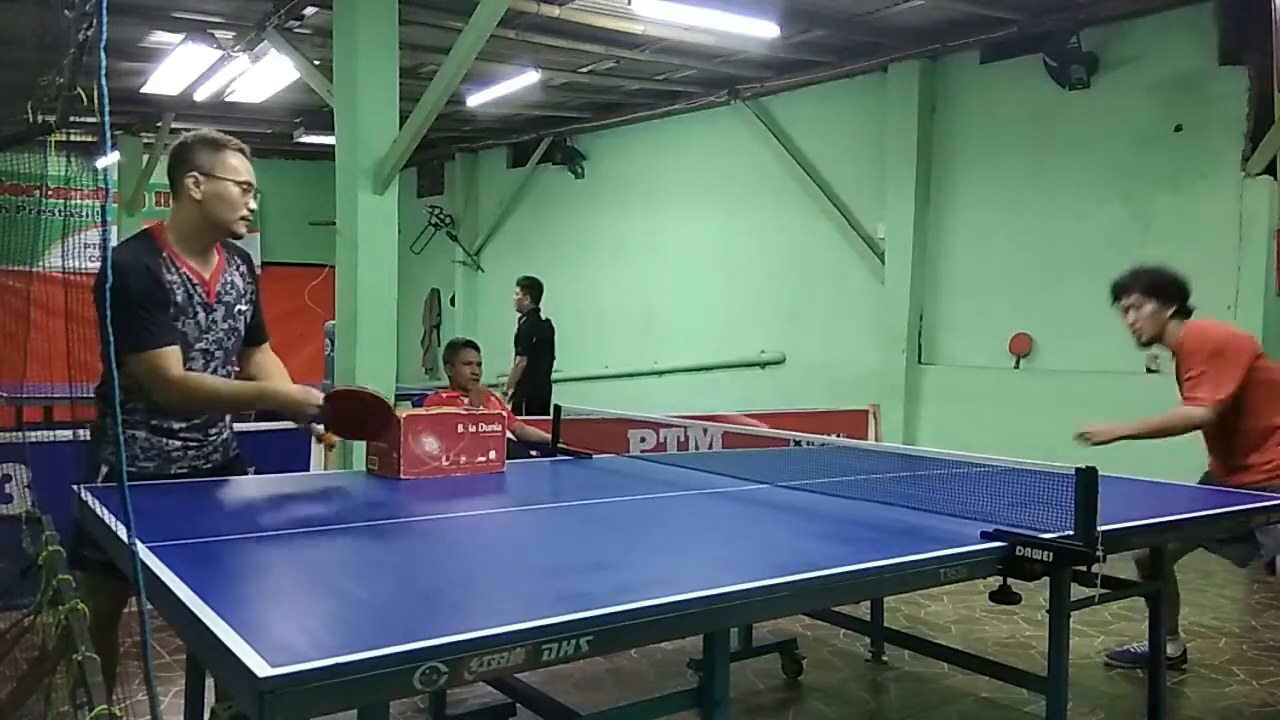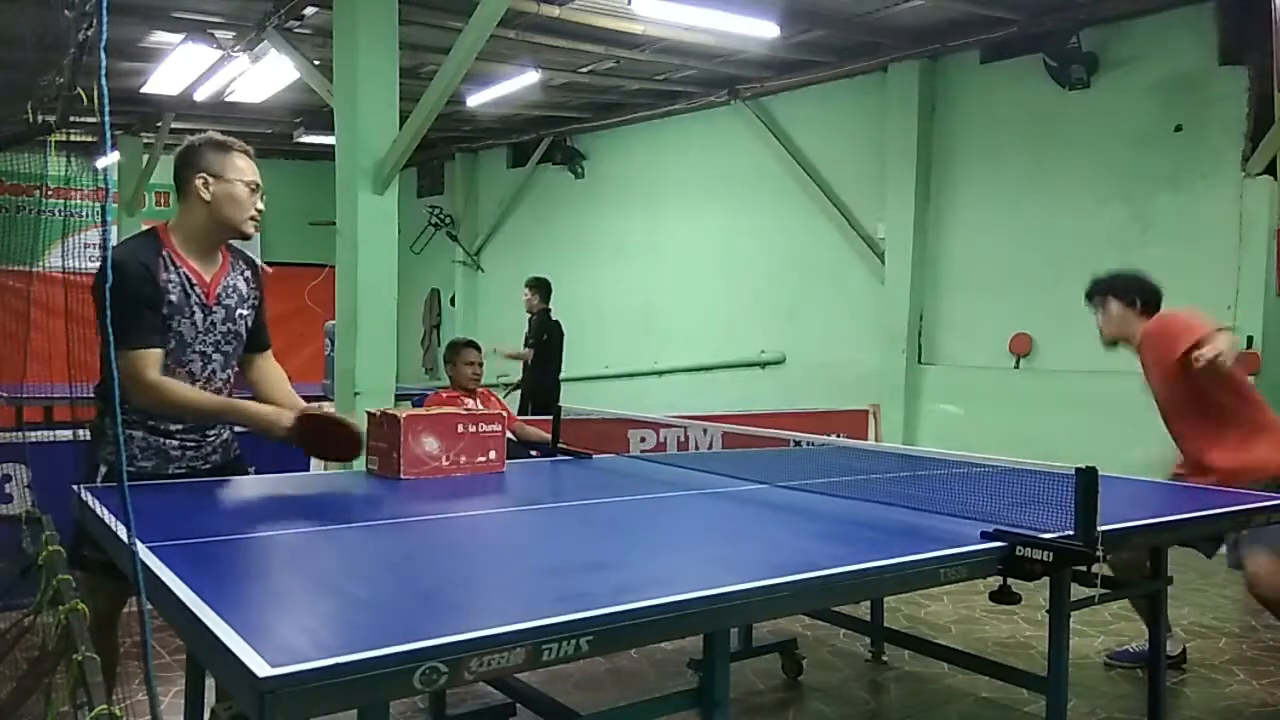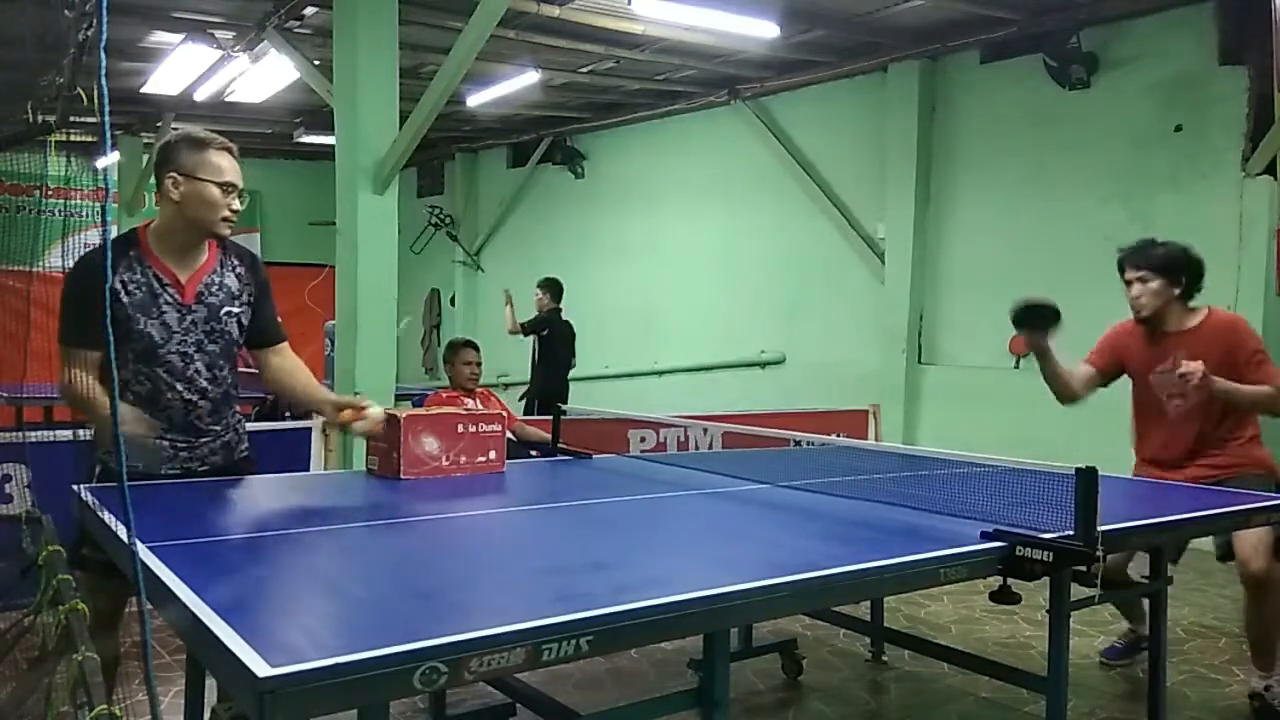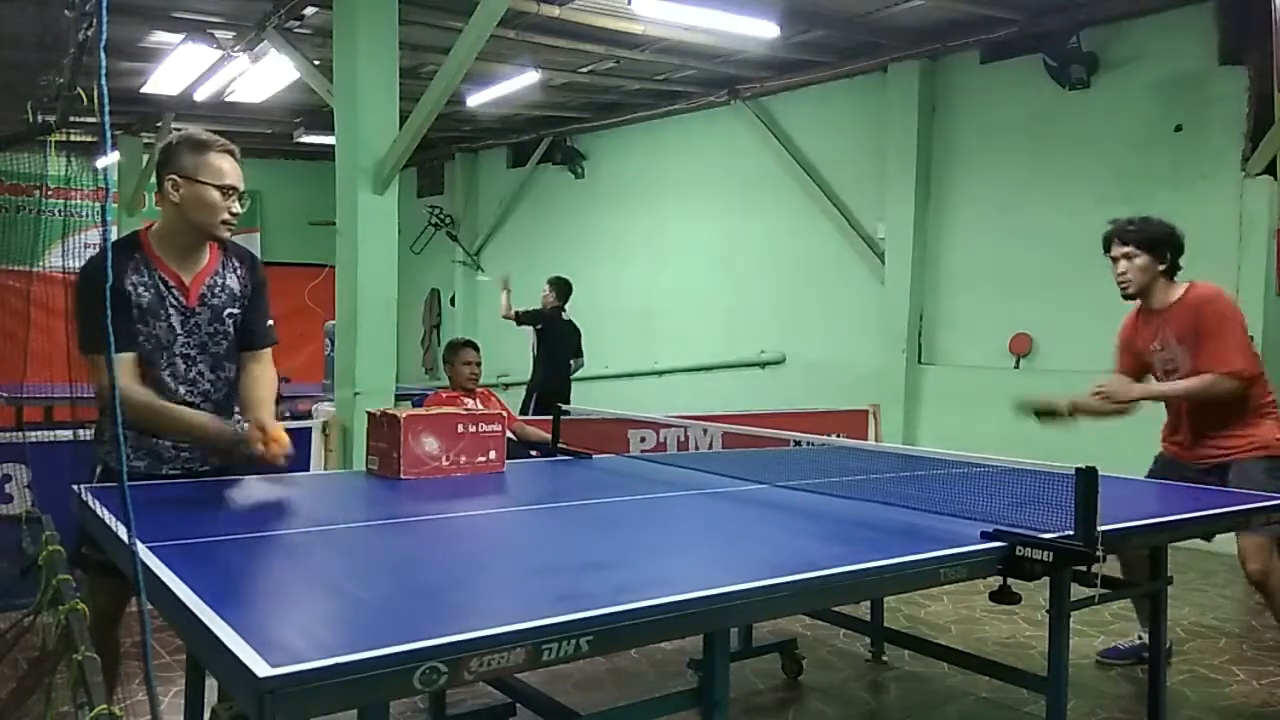
dt=0.3s
person 1, frame 1
left shoulder: (241, 267)
right shoulder: (133, 267)
left elbow: (256, 354)
right elbow: (167, 383)
left wrist: (308, 402)
right wrist: (279, 399)
left hip: (217, 460)
right hip: (136, 467)
right knee: (102, 605)
person 1, frame 2
left shoulder: (246, 272)
right shoulder: (132, 266)
left elbow: (258, 362)
right elbow: (144, 385)
left wrist: (302, 413)
right wrist: (254, 417)
left hip: (217, 463)
right hip: (135, 467)
right knee: (101, 605)
person 1, frame 3
left shoulder: (243, 268)
right shoulder: (101, 270)
left elbow: (274, 356)
right elbow: (80, 372)
left wrist: (329, 403)
right wrist: (114, 416)
left hip: (222, 464)
right hip: (132, 470)
right knee: (103, 606)
person 1, frame 4
left shoulder: (245, 268)
right shoulder: (109, 273)
left elbow: (257, 360)
right elbow: (118, 386)
left wrist: (262, 425)
right wrist: (198, 426)
left hip: (224, 466)
right hip: (135, 469)
right knee: (103, 608)
person 2, frame 1
left shoulder: (1206, 339)
right shoulder: (1190, 353)
left elbow: (1202, 414)
left wrist: (1117, 431)
right hip: (1233, 476)
right knee: (1153, 551)
right ankle: (1169, 645)
person 2, frame 2
left shoulder: (1168, 327)
right shoulder: (1152, 350)
left elbow: (1222, 339)
left wrist: (1218, 350)
right hip: (1201, 476)
right knee: (1121, 552)
right ankle: (1167, 644)
person 2, frame 3
left shoulder: (1229, 329)
right shoulder: (1125, 338)
right elbow: (1070, 390)
left wrist: (1212, 382)
right wrist: (1043, 353)
left hip: (1235, 470)
right hip: (1159, 475)
right knee: (1106, 562)
right ankle: (1141, 629)
person 2, frame 4
left shoulder: (1209, 303)
right shoulder: (1134, 326)
left elbow: (1230, 382)
right elbow: (1119, 401)
left wrist: (1142, 390)
right wrist: (1071, 406)
right hip: (1184, 452)
right ankle: (1150, 637)
